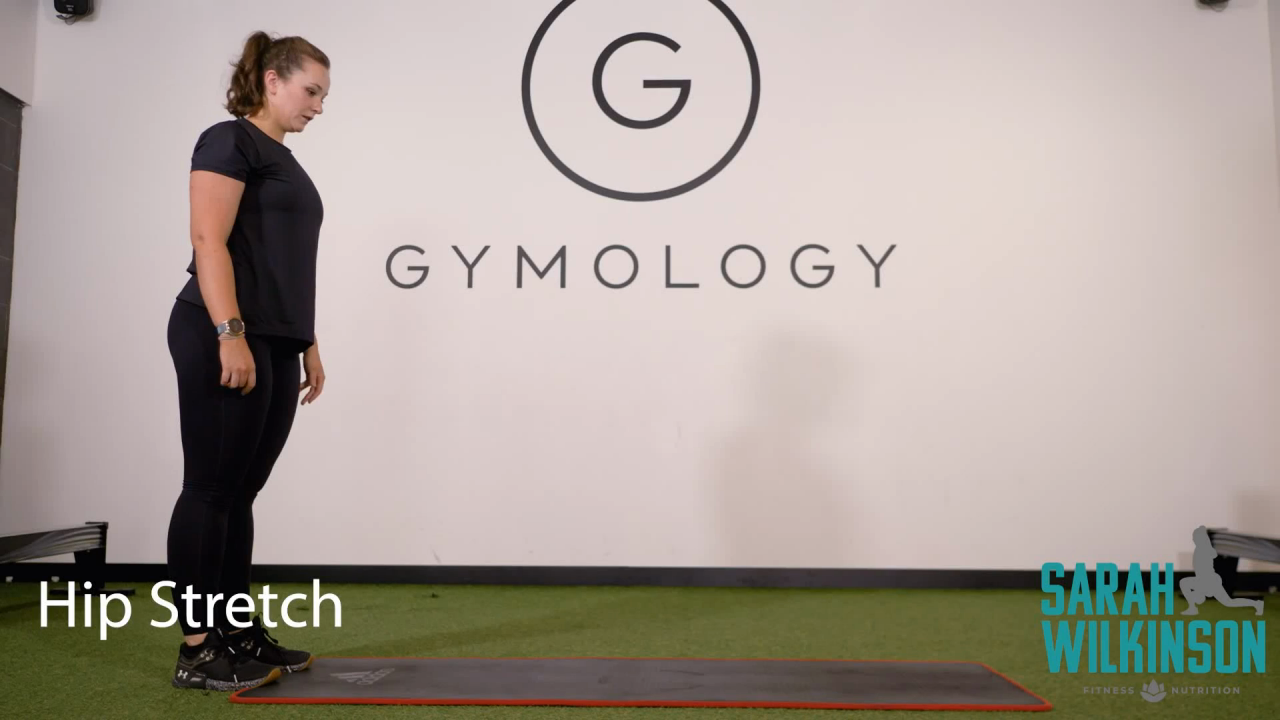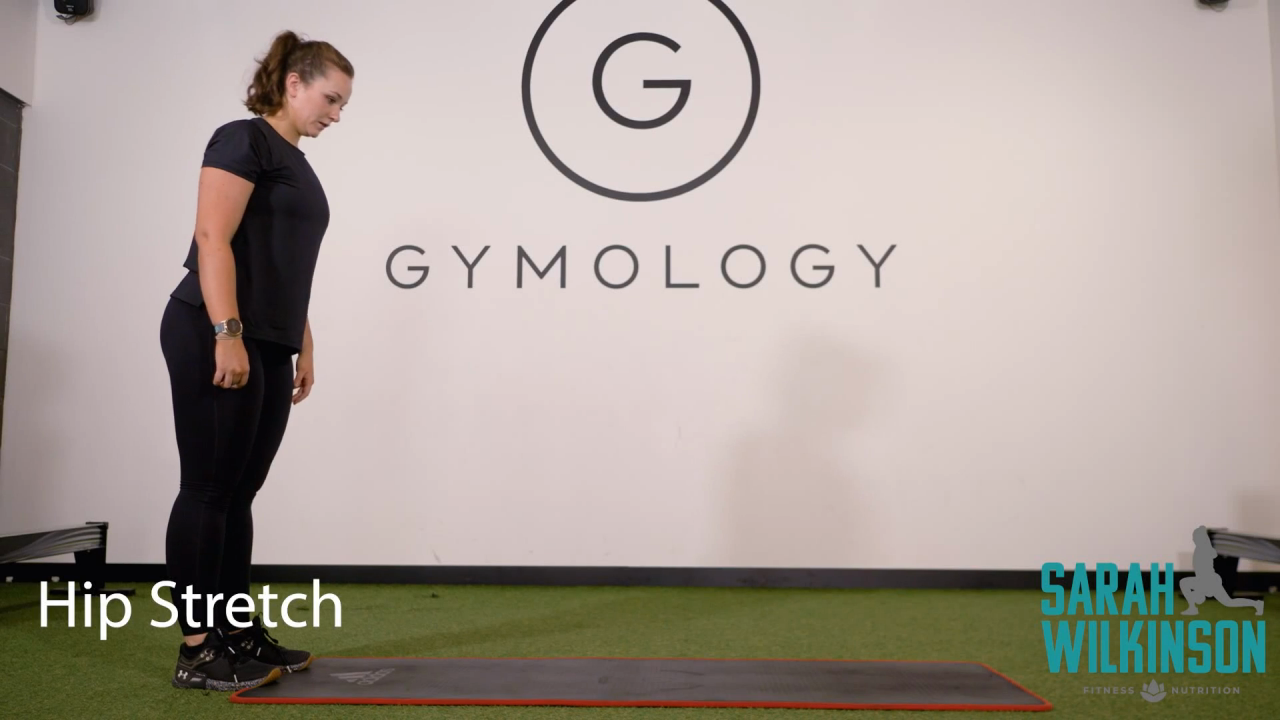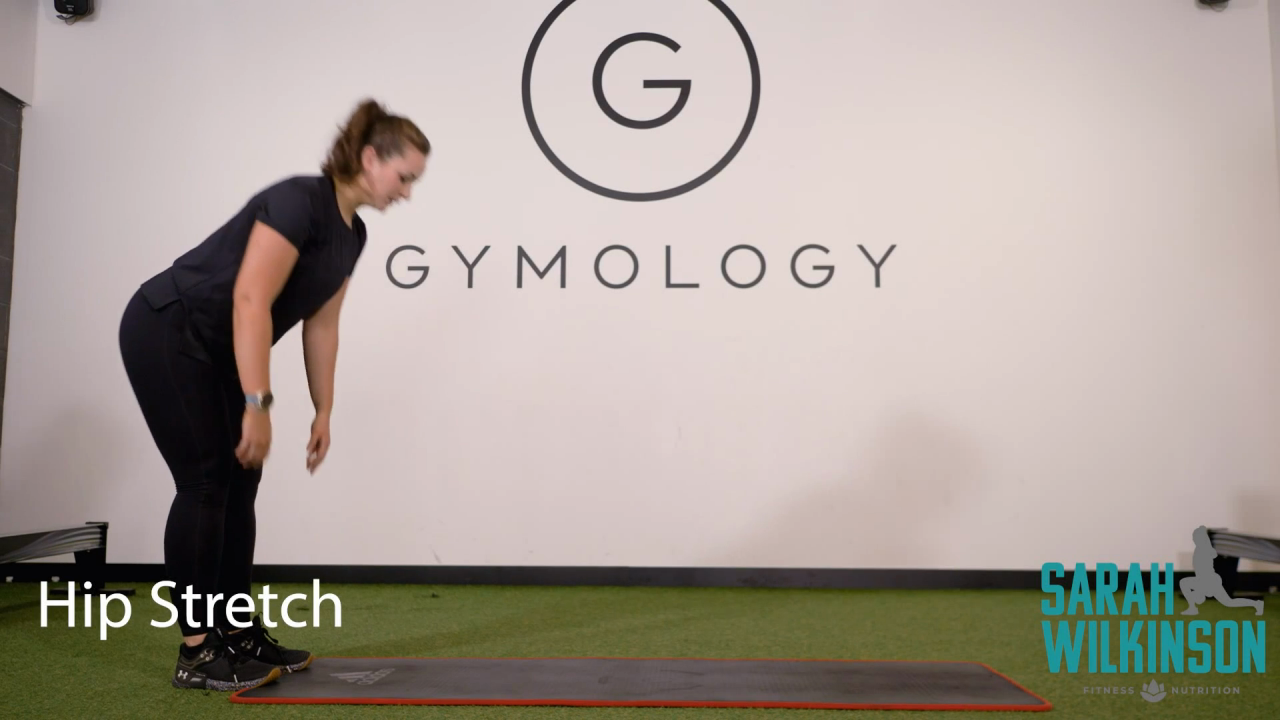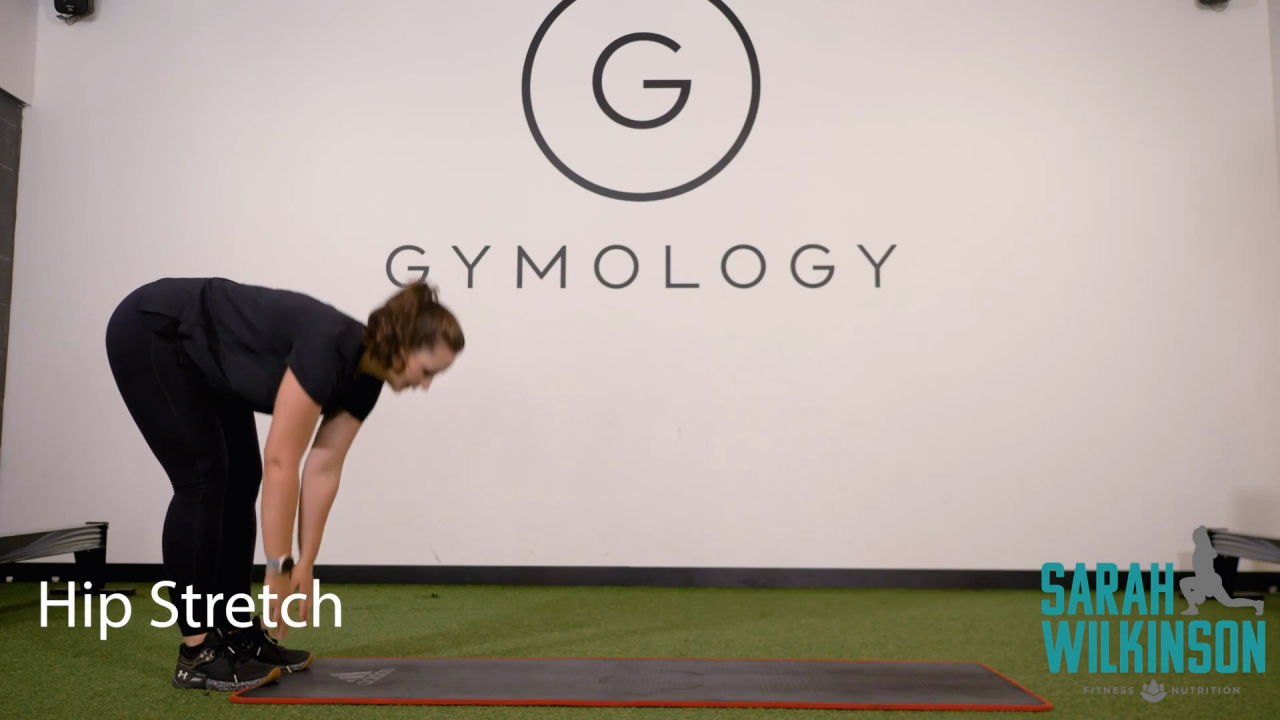
dt=0.4s
person 1, frame 1
left shoulder: (282, 160)
right shoulder: (229, 142)
right elbow: (209, 243)
left wrist: (307, 346)
right wrist: (230, 334)
left hip: (275, 346)
right hip: (227, 340)
left knee: (241, 491)
right knee: (212, 488)
left ankle: (235, 633)
right ankle: (196, 650)
person 1, frame 2
left shoulder: (295, 163)
right shoulder: (243, 140)
right elbow: (212, 240)
left wrist: (302, 347)
right wrist: (227, 332)
left hip: (267, 346)
right hip: (214, 339)
left knee: (238, 492)
right knee: (209, 488)
left ankle: (234, 631)
right ankle: (196, 649)
person 1, frame 3
left shoulder: (351, 232)
right shoulder: (299, 201)
left elbow: (321, 325)
right elbow: (250, 302)
left wrist: (324, 410)
right wrist: (258, 403)
left hip: (218, 349)
right hip: (167, 331)
left knee: (237, 488)
right knee: (206, 482)
left ankle: (236, 632)
right ankle: (196, 649)
person 1, frame 4
left shoulder: (365, 376)
right shoulder: (329, 349)
left elbow: (324, 467)
right elbow: (280, 461)
left wrist: (304, 567)
right wrist: (278, 569)
right hip: (149, 334)
left knee: (241, 479)
right knee: (205, 475)
left ankle: (235, 633)
right ankle: (197, 650)
